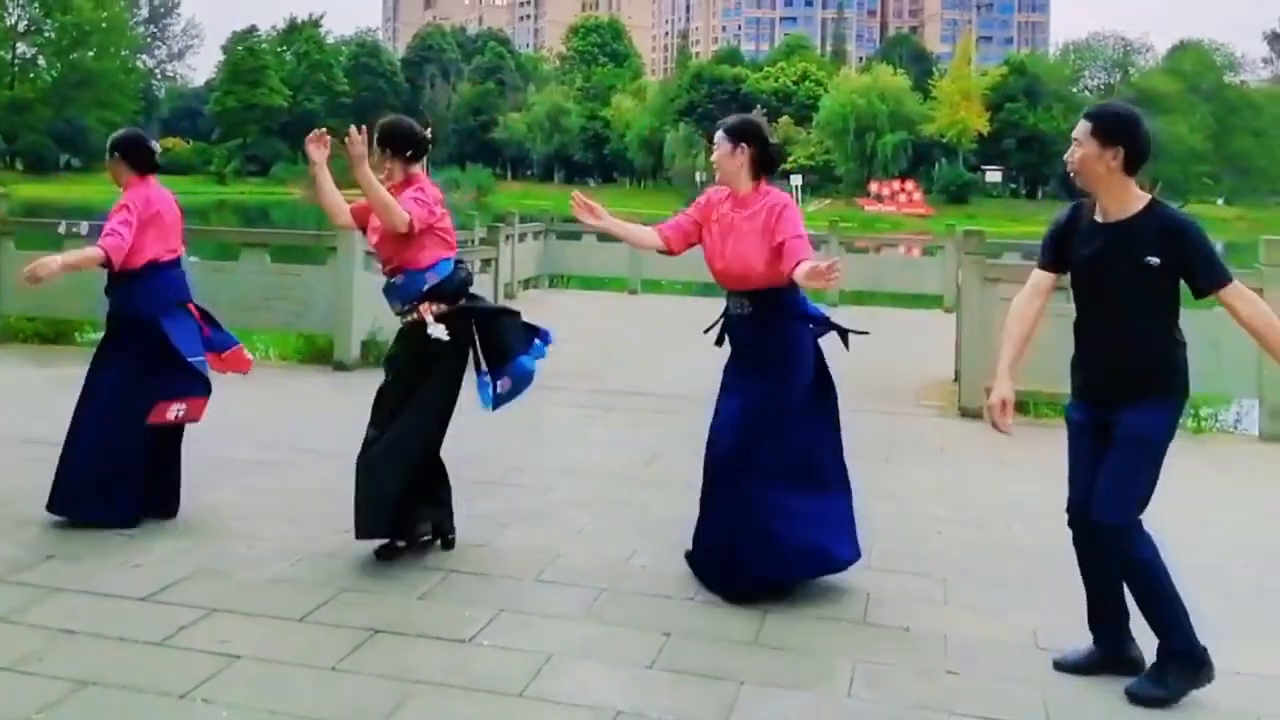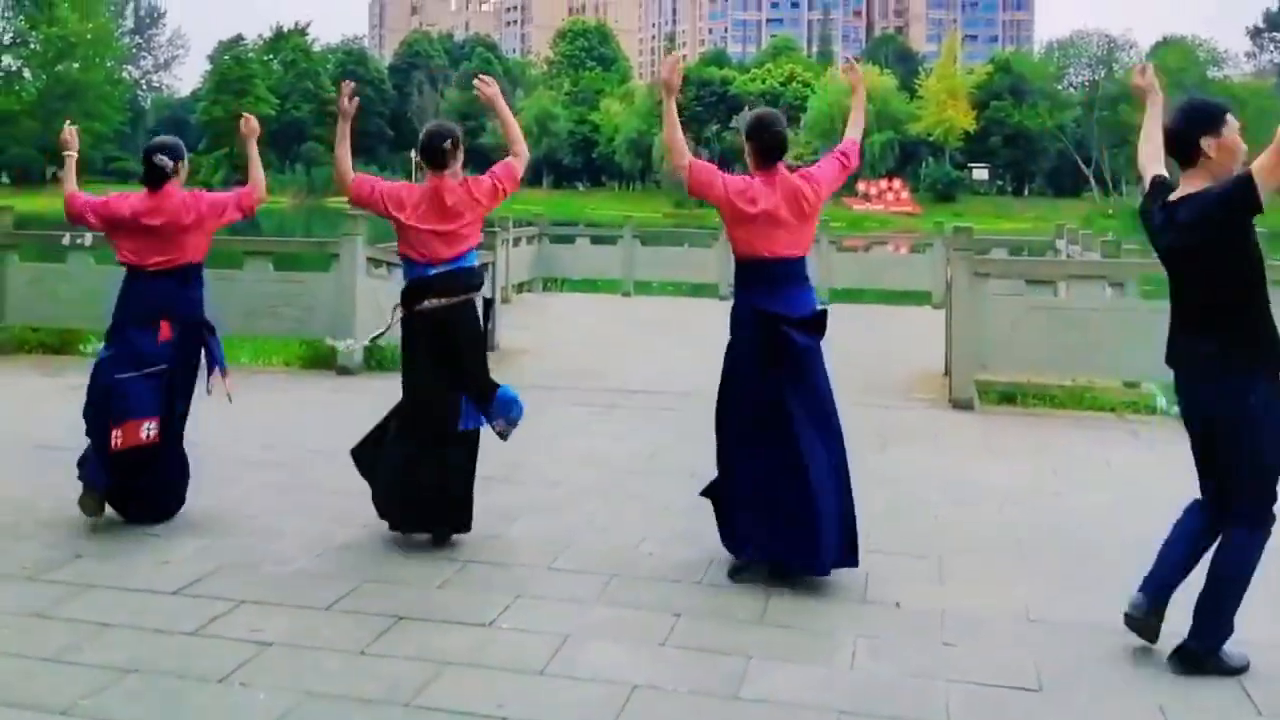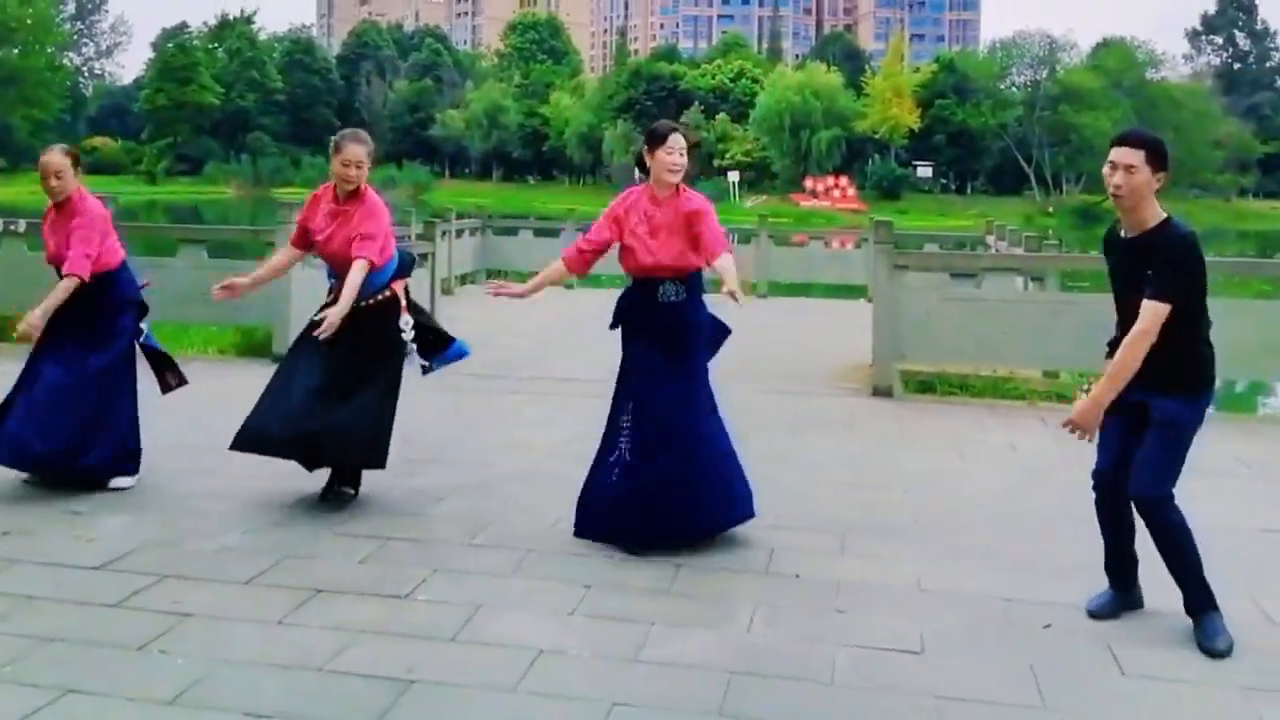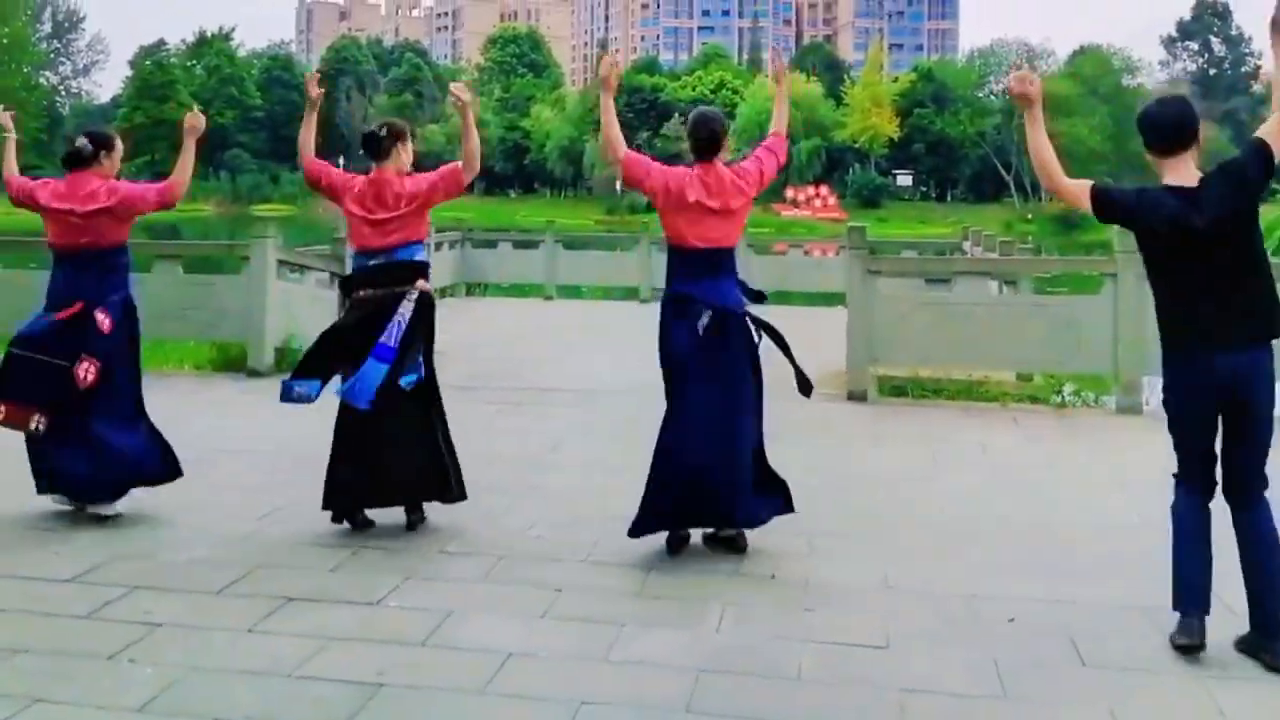
dt=1s
person 1, frame 1
left shoulder: (1170, 230)
right shoulder: (1071, 227)
right elbow: (1032, 295)
right wrist: (1003, 377)
left hip: (1149, 399)
right hip: (1088, 397)
left knee: (1113, 518)
right knee: (1083, 516)
left ankle: (1185, 653)
right ankle: (1111, 643)
person 1, frame 2
left shoulder: (1162, 204)
right shoulder: (1215, 203)
left elbow: (1148, 155)
left wrist: (1151, 97)
left hip: (1197, 381)
left knee: (1217, 500)
left ankle: (1151, 597)
right ankle: (1203, 644)
person 1, frame 3
left shoulder: (1178, 245)
right shoulder: (1114, 237)
left elbow: (1146, 331)
left wrist: (1095, 399)
left hip: (1180, 387)
right hip: (1128, 375)
left knee: (1149, 490)
right knee: (1108, 479)
left ankle: (1204, 609)
right ankle: (1123, 585)
person 1, frame 4
left shoulder: (1143, 206)
left elbow: (1054, 182)
left wrist: (1029, 111)
left hip: (1189, 366)
left knee: (1194, 486)
left ankle: (1191, 615)
person 2, frame 1
left shoulder: (778, 205)
right shoulder: (714, 204)
left elbow: (799, 264)
right elbow: (664, 238)
left wrist: (812, 275)
right wrist: (605, 221)
left hip: (783, 342)
right hip: (746, 340)
left knee: (750, 454)
right knee: (743, 451)
left ankle: (771, 569)
person 2, frame 2
left shoulder: (734, 191)
right shoulder: (810, 186)
left elbow: (680, 162)
right elbow: (849, 149)
left wrist: (670, 100)
right wrist: (857, 92)
left hip: (752, 318)
right hip: (795, 315)
left knee: (749, 429)
right knee: (799, 430)
left ankle: (762, 546)
right ankle: (799, 546)
person 2, frame 3
left shoulder: (696, 205)
right shoulder: (624, 206)
left elbow: (719, 250)
right elbow: (580, 256)
left wrist: (731, 280)
right wrist: (527, 288)
left hip: (684, 322)
right hip: (643, 325)
left knee: (687, 419)
right knee: (640, 417)
left ankle: (687, 515)
right ankle: (624, 518)
person 2, frame 4
left shoulder: (675, 182)
right shoulder: (742, 181)
left elbow: (618, 156)
right elbow: (777, 142)
left wrist: (607, 92)
right wrist: (781, 87)
left hip: (684, 307)
right hip: (730, 304)
left knee: (690, 413)
right knee: (732, 412)
left ankle: (680, 520)
right ankle: (732, 522)
person 3, frame 1
left shoulder: (419, 194)
right shoulder: (390, 195)
left elbow: (398, 223)
right elbow: (344, 216)
left wrist: (360, 168)
right wrist: (319, 164)
left hip: (439, 323)
right hip: (425, 325)
left knee: (398, 428)
right knee: (412, 427)
left ankle: (409, 525)
right ankle: (436, 522)
person 3, frame 2
left shoulder: (402, 198)
right shoulder: (472, 191)
left elbow: (347, 182)
right elbow: (519, 159)
left wrist: (345, 122)
right wrist: (499, 103)
left hip: (419, 315)
right hip: (461, 314)
left knee: (419, 410)
right knee: (457, 416)
left ankle: (409, 509)
right ankle: (443, 518)
person 3, frame 3
left shoulder: (372, 208)
right shoulder: (317, 201)
left elbow: (360, 266)
right elbow: (295, 250)
left wrist: (340, 309)
right wrist: (249, 281)
left hip: (381, 307)
right hip: (342, 300)
left knee: (365, 393)
right knee: (316, 382)
left ankle: (348, 475)
right ankle: (336, 471)
person 3, frame 4
left shoulder: (348, 188)
right shoulder: (418, 189)
left elbow: (307, 161)
right elbow: (469, 169)
left wrist: (312, 109)
right wrist: (467, 115)
left hip: (362, 303)
right hip: (407, 302)
left knee: (364, 405)
right knee: (417, 402)
left ankle: (352, 502)
right ankle: (417, 500)
person 4, frame 1
left shoulder: (132, 200)
right shoulder: (162, 197)
left elbow: (110, 249)
left wrist: (60, 263)
right wrist: (74, 263)
left hip: (142, 311)
right hip: (163, 307)
left knee: (114, 405)
right knee: (153, 403)
left ankle: (98, 501)
right ankle: (154, 499)
person 4, frame 2
left shoulder: (123, 206)
right shoulder: (194, 204)
left elbow: (74, 204)
right elbow: (255, 196)
left wrist: (70, 156)
right wrist: (250, 144)
left hip: (134, 311)
right hip: (180, 314)
left knee: (122, 397)
right knee: (166, 404)
left ankle: (103, 478)
right ankle: (152, 498)
person 4, frame 3
left shoulder: (88, 213)
right shoulder: (56, 209)
left elbow: (76, 272)
left wrist: (41, 311)
right wrist: (44, 310)
left hip: (111, 302)
right hip: (80, 303)
left knee: (105, 384)
right knee: (54, 376)
left ankle: (122, 465)
right ankle: (53, 458)
person 4, frame 4
left shoulder: (50, 192)
right shoulder: (116, 193)
right elbow: (173, 192)
right wrist: (190, 140)
left hip: (65, 297)
right hip: (108, 302)
left knee: (59, 392)
right knee: (110, 392)
left ankle: (71, 483)
right ankle: (101, 487)
